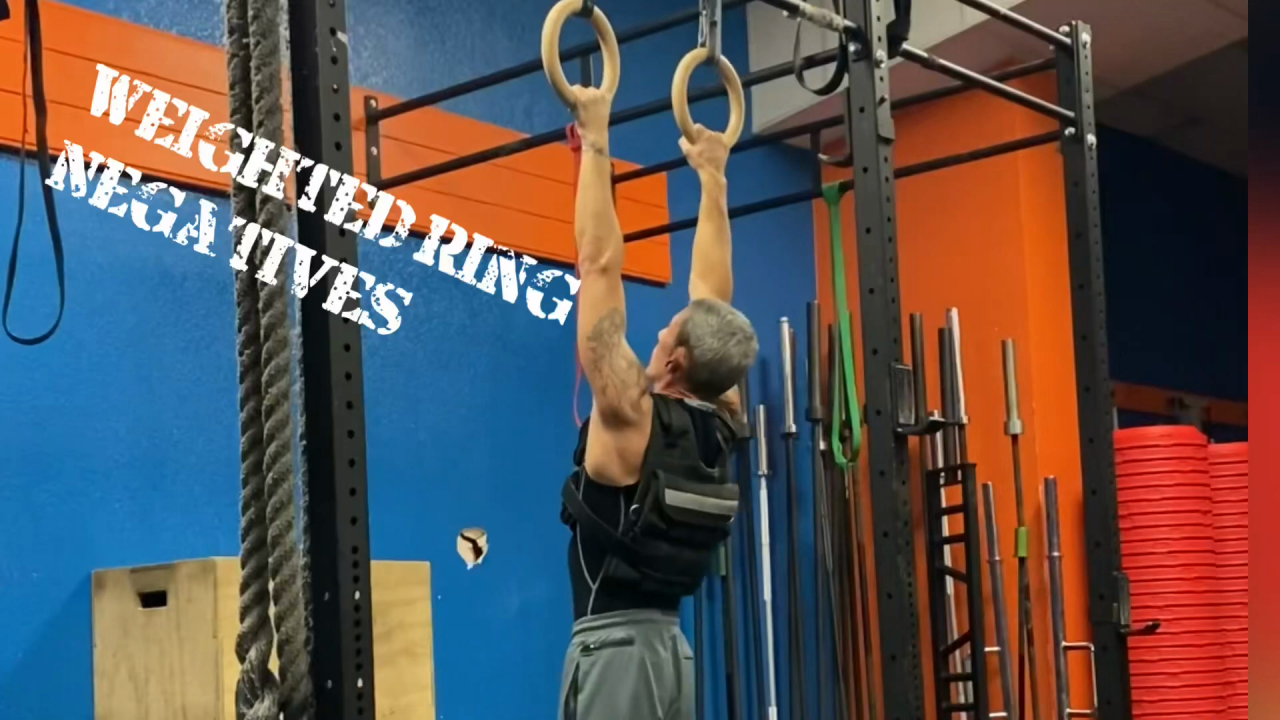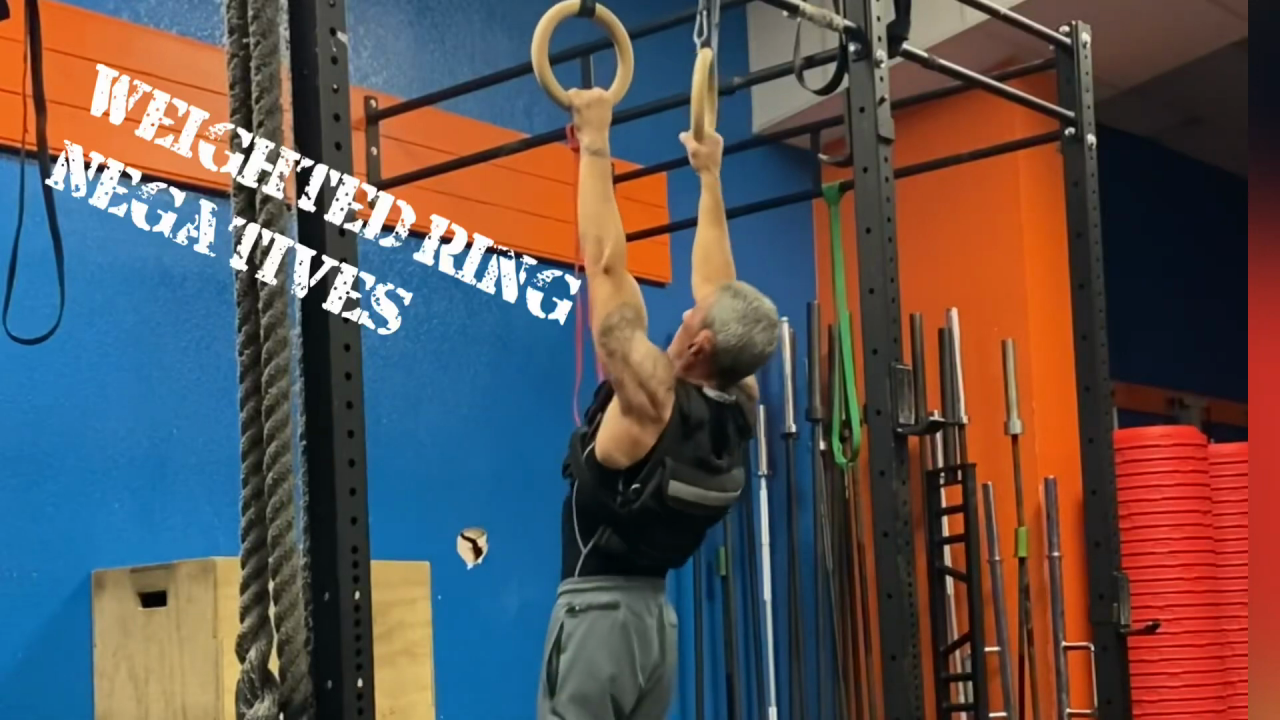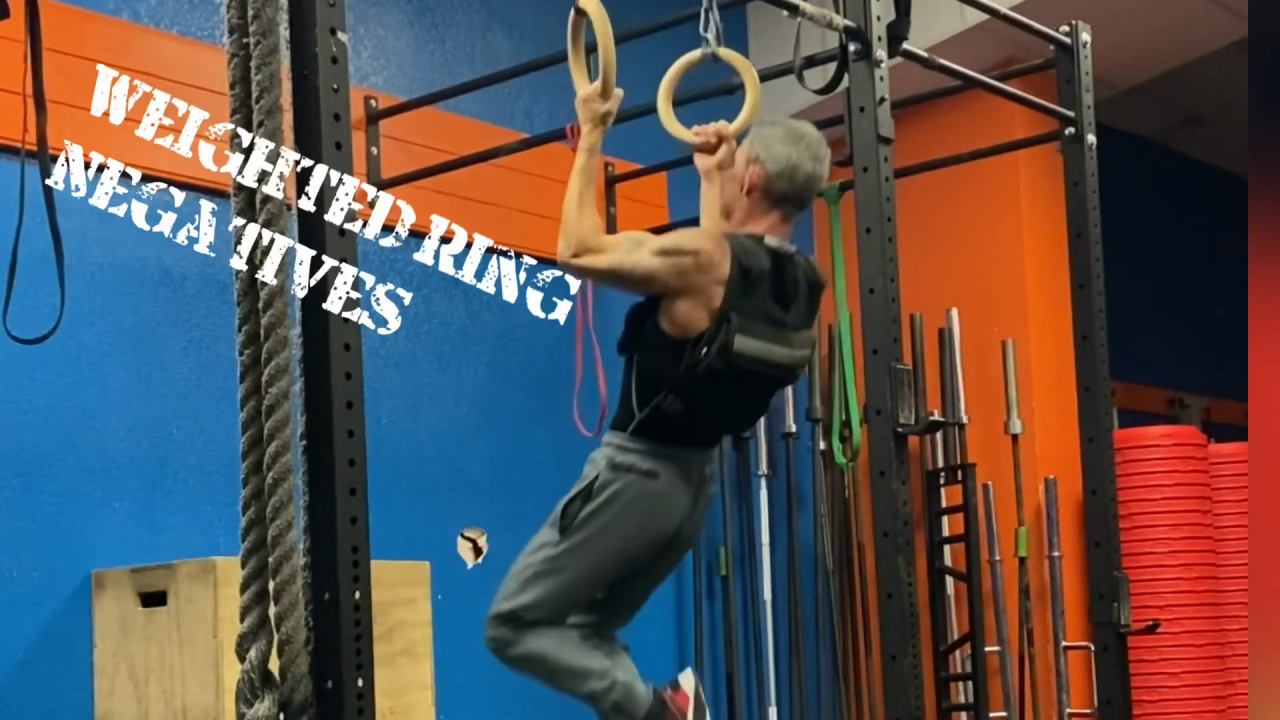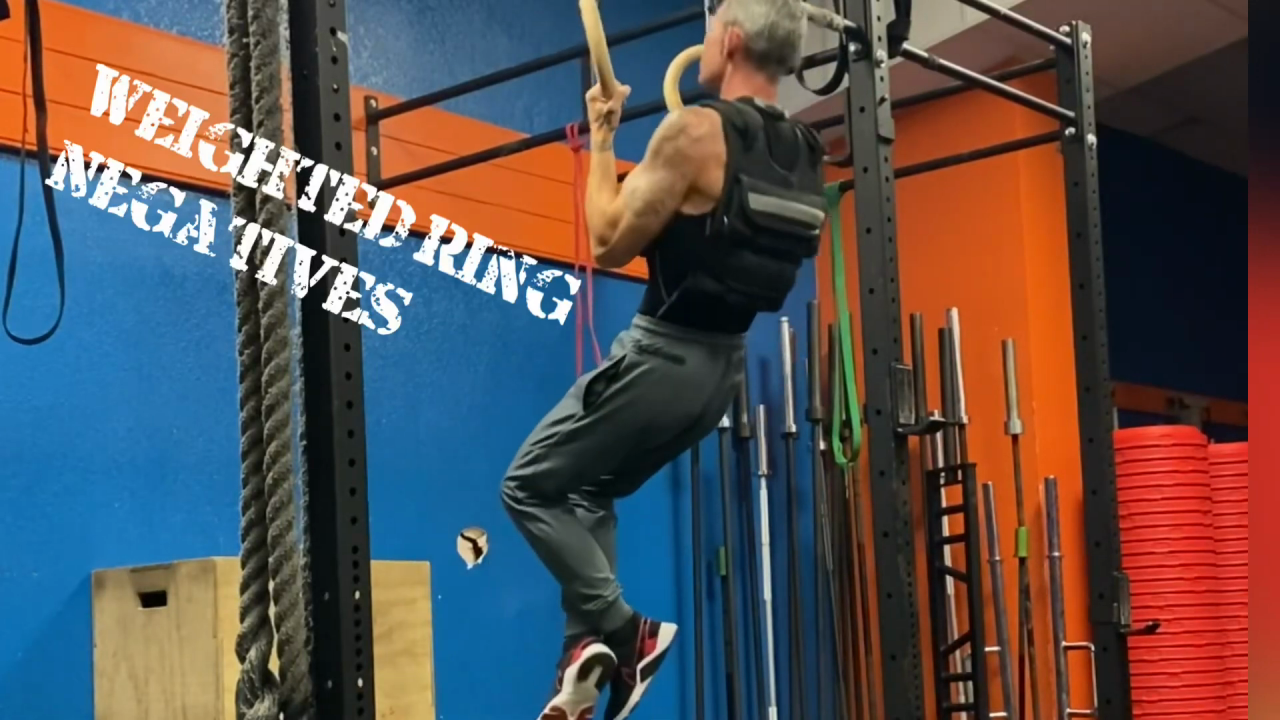
dt=0.5s
person 1, frame 1
left shoulder: (631, 418)
right shoulder: (720, 424)
left elbow: (600, 264)
right elbow: (714, 297)
left wrist: (595, 141)
right wrist: (711, 176)
left hip: (613, 648)
right hip: (668, 648)
person 1, frame 2
left shoulder: (649, 403)
right shoulder: (737, 409)
left elbow: (605, 264)
right elbow: (719, 288)
left wrist: (594, 141)
right wrist: (710, 176)
left hip: (598, 615)
right hip: (654, 619)
person 1, frame 3
left shoulder: (705, 257)
right shoulder: (804, 286)
left elbow: (576, 249)
left wrist: (590, 140)
right wrist: (712, 179)
left hip: (635, 475)
right hip: (690, 486)
left knee: (514, 626)
right knee: (591, 625)
person 1, frame 4
left shoulder: (696, 130)
right shoulder: (804, 155)
left elbow: (608, 243)
left wrist: (600, 140)
left hip: (663, 356)
right hip: (721, 364)
left knee: (531, 487)
right knee: (589, 491)
left ankle: (623, 632)
right ankle: (588, 646)
